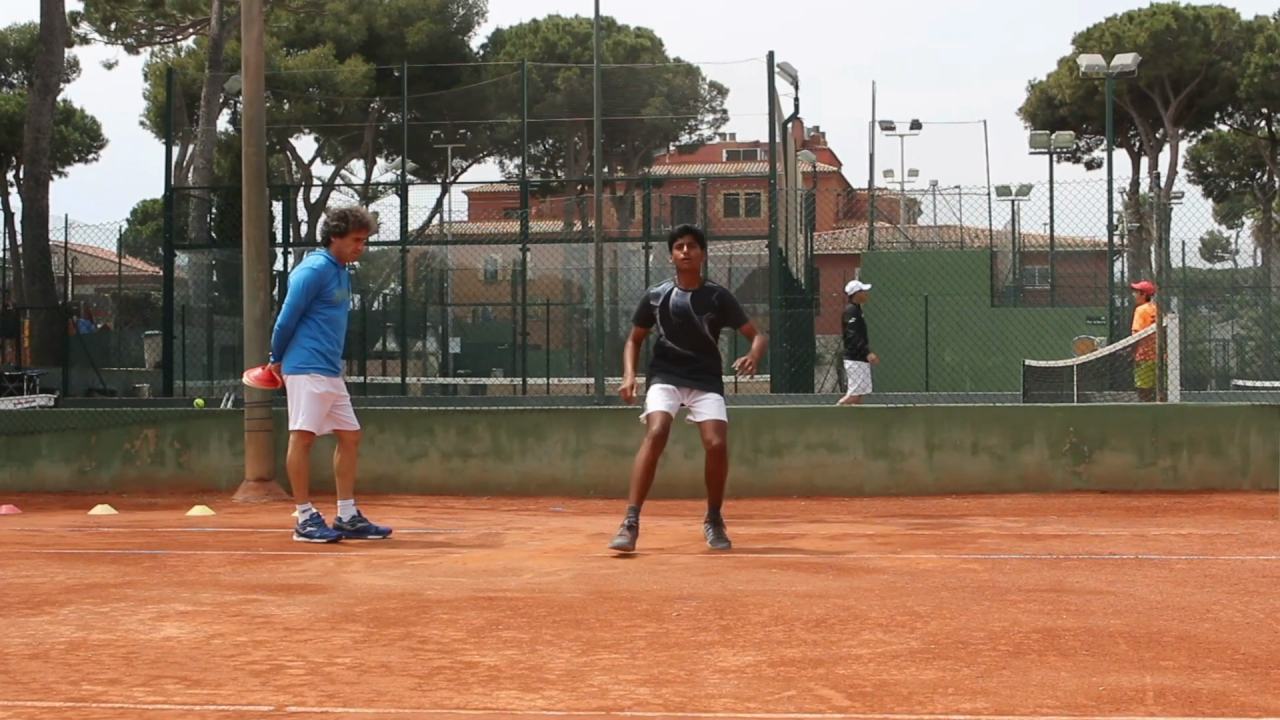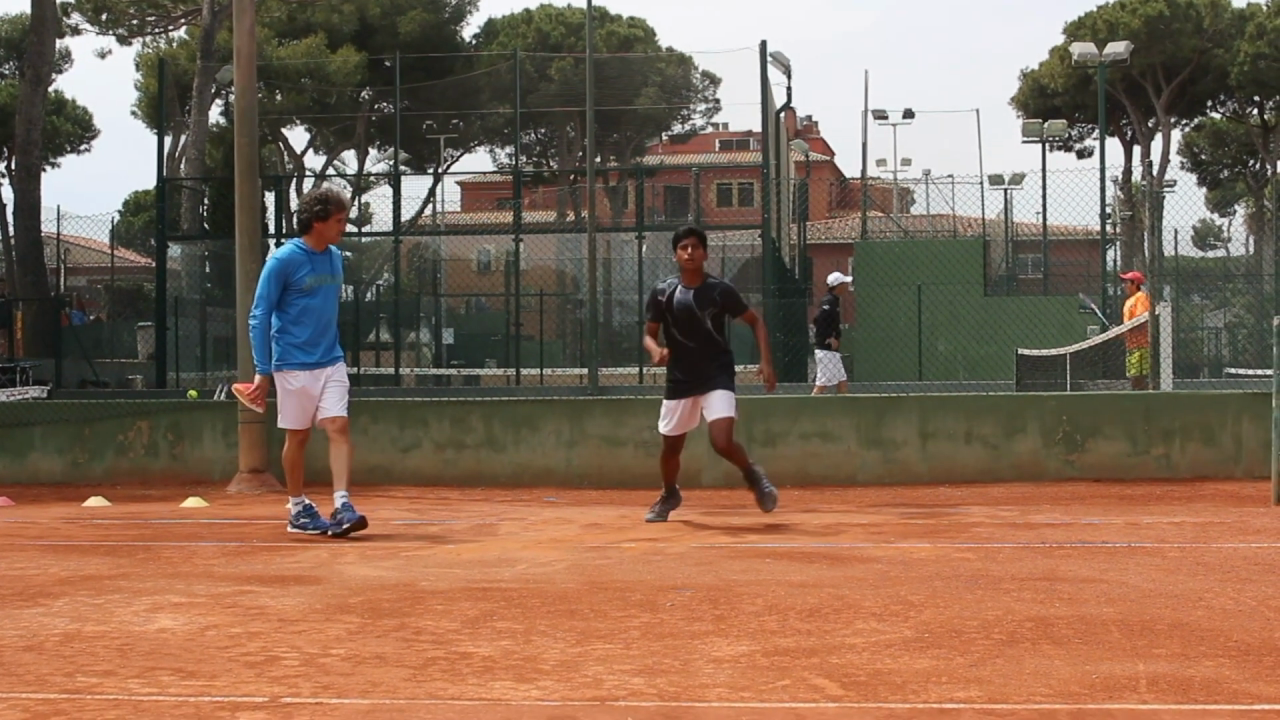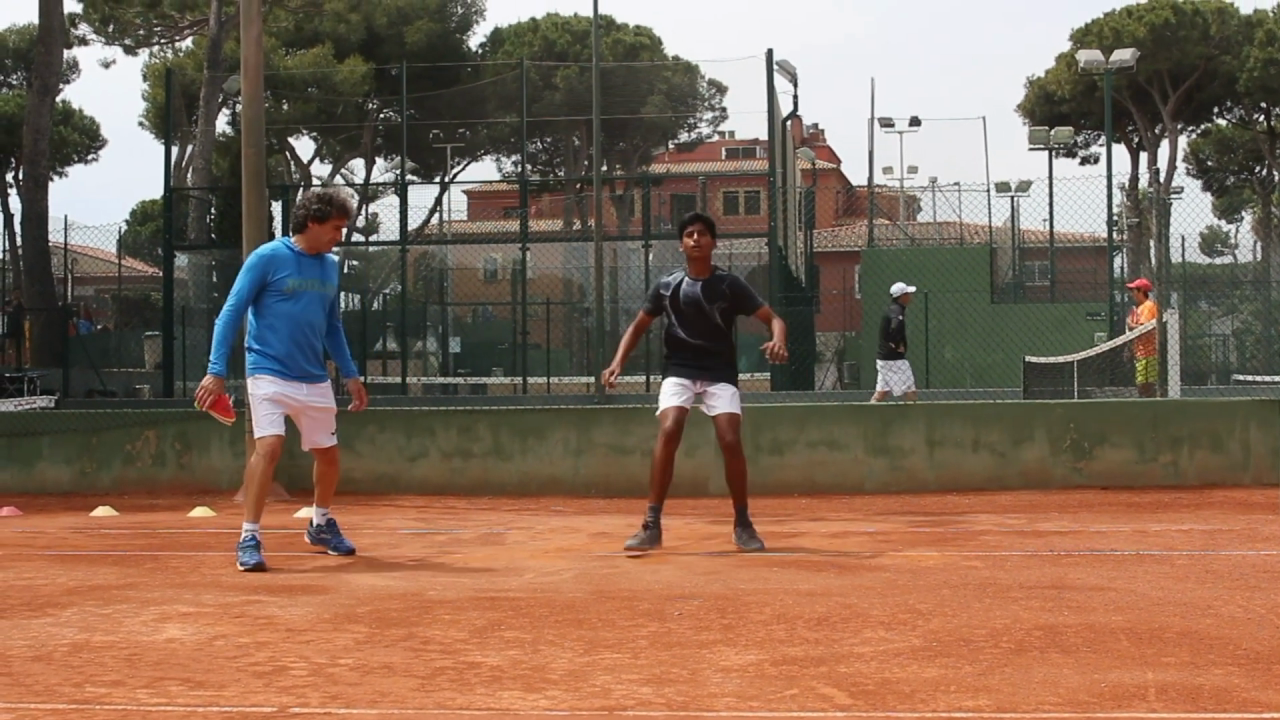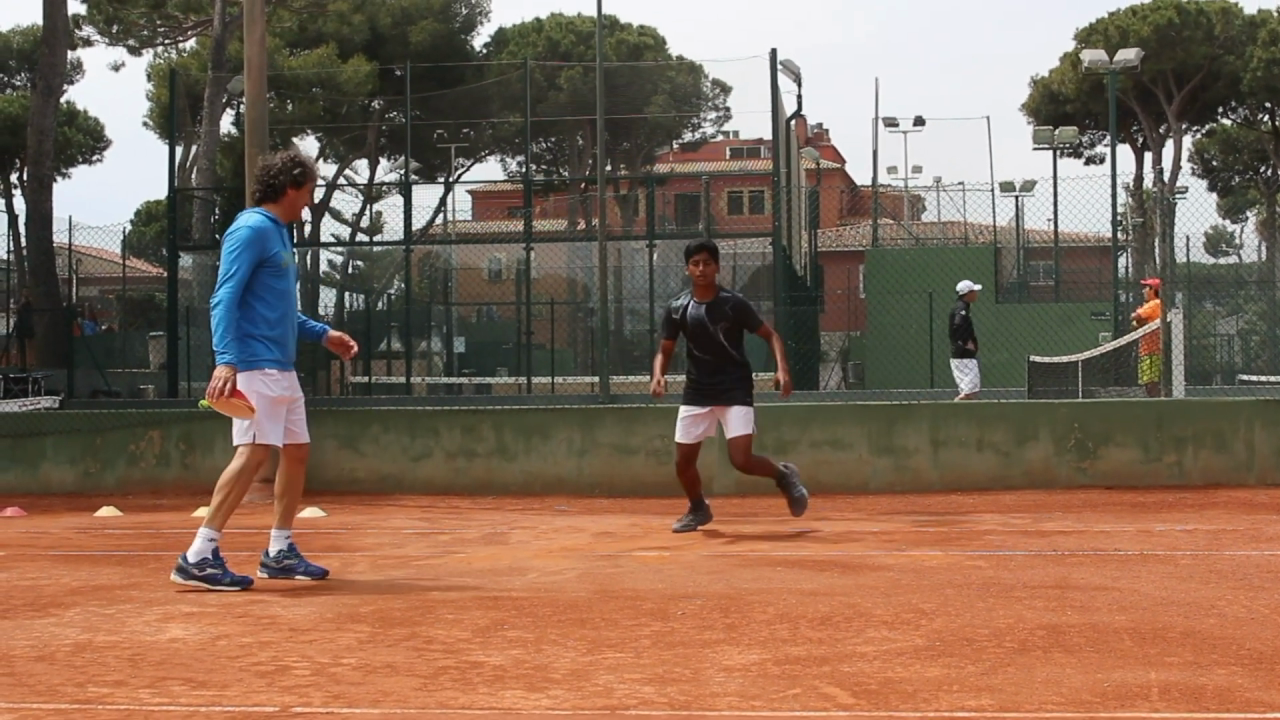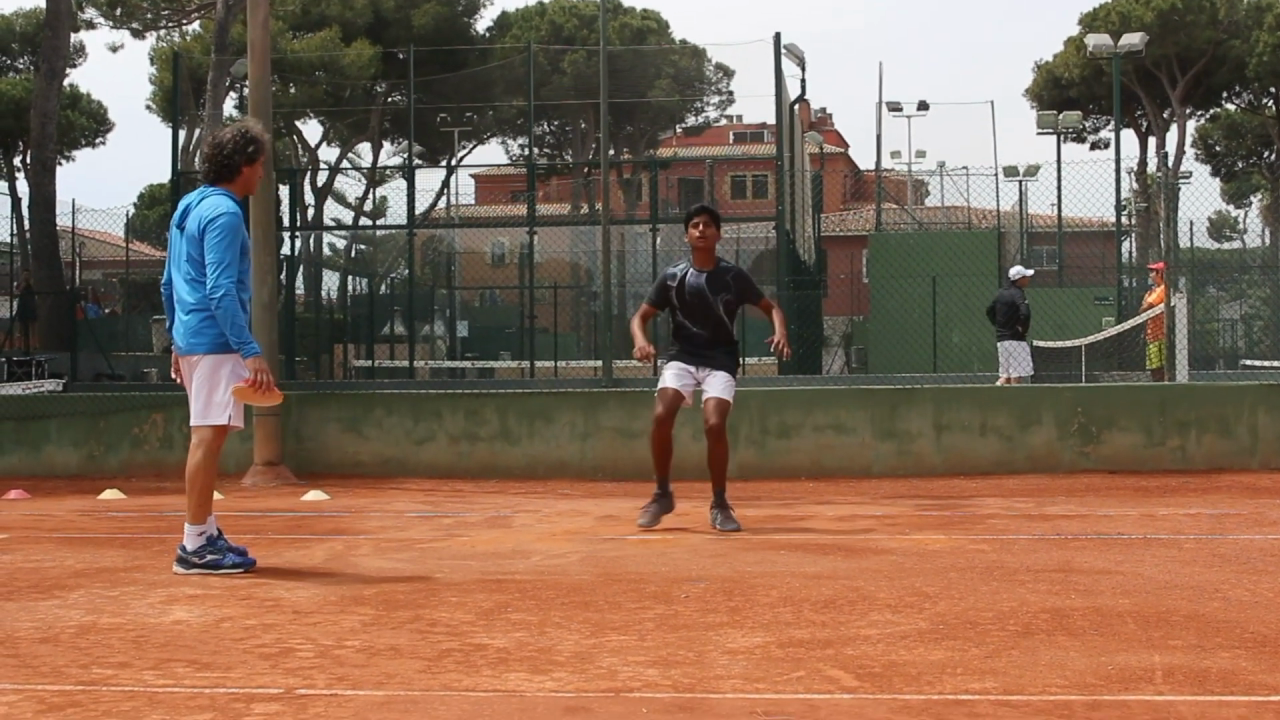
dt=1s
person 1, frame 1
left shoulder: (341, 270)
right shoulder: (314, 269)
right elbow: (286, 319)
right wrist: (277, 359)
left hip: (331, 371)
right hip: (308, 370)
left knee: (350, 436)
right knee: (302, 437)
left ankle: (348, 516)
right ankle: (305, 517)
person 1, frame 2
left shoulder: (335, 257)
right shoulder: (283, 260)
right elbow: (259, 316)
right wrist: (262, 370)
left hip: (332, 362)
right hip: (294, 365)
left knee: (338, 428)
right knee: (298, 436)
left ankle: (342, 505)
right ankle: (298, 509)
person 1, frame 3
left shoulder: (331, 267)
right shoulder: (266, 258)
right elbow: (231, 313)
left wrist: (351, 373)
right wrist: (217, 369)
left hip: (315, 379)
right hip: (269, 374)
left knee: (328, 455)
right knee: (268, 447)
left ankle: (322, 523)
right ankle: (249, 538)
person 1, frame 4
left shoulder: (278, 233)
right shoulder: (251, 229)
right elbow: (224, 300)
left wrist: (323, 334)
right wrist: (224, 360)
left hip: (280, 366)
right hip: (255, 365)
left knee: (296, 453)
right knee: (253, 453)
left ankle: (280, 551)
right ankle: (199, 555)
person 1, frame 5
left shoulder: (189, 206)
right shoulder: (223, 213)
left elbow: (168, 285)
right elbow: (222, 292)
left wrist: (177, 338)
right wrist: (250, 351)
left hip: (192, 339)
right hip: (216, 341)
left knee: (207, 437)
right knee: (209, 436)
left ankle: (206, 533)
right ankle: (194, 546)
person 2, frame 1
left shoulder: (719, 296)
right shoulder: (655, 296)
left elbow: (758, 334)
right elbow: (635, 339)
left wrist: (752, 355)
right wrist: (629, 374)
left hip: (706, 379)
right hip: (666, 376)
left knee: (716, 444)
right knee: (656, 433)
left ankle: (714, 519)
right ankle: (631, 522)
person 2, frame 2
left shoulder: (721, 290)
right shoulder: (661, 292)
left elbow: (755, 321)
right elbow: (648, 334)
left wrist: (765, 360)
right wrist: (656, 351)
left hip: (717, 376)
right hip: (679, 381)
left knee: (722, 443)
right knee: (670, 450)
left ankle: (753, 474)
right ankle: (670, 495)
person 2, frame 3
left shoulder: (730, 284)
right shoulder: (667, 285)
left elbow: (773, 319)
right elbow: (639, 325)
left wrist: (778, 341)
right wrist: (617, 361)
left hip: (720, 372)
right hip: (680, 370)
left knee: (730, 441)
right knee: (669, 431)
left ankle: (743, 522)
right ankle: (652, 523)
person 2, frame 4
left shoulder: (735, 304)
right shoulder: (676, 308)
left elbow: (771, 335)
right elbow: (664, 351)
left wrist: (782, 369)
right wrist: (657, 377)
left hip: (735, 389)
right hip: (697, 392)
left knee: (742, 460)
right knee: (684, 464)
left ankle: (783, 475)
right ankle: (699, 508)
person 2, frame 5
left shoulder: (735, 276)
right shoulder: (671, 276)
left elbow: (770, 307)
right elbow: (640, 316)
left wrist: (780, 333)
right wrist: (641, 341)
left hip: (721, 360)
right hip: (683, 358)
left knee: (714, 424)
right knee: (662, 414)
left ankle: (719, 503)
right ankle: (662, 493)
